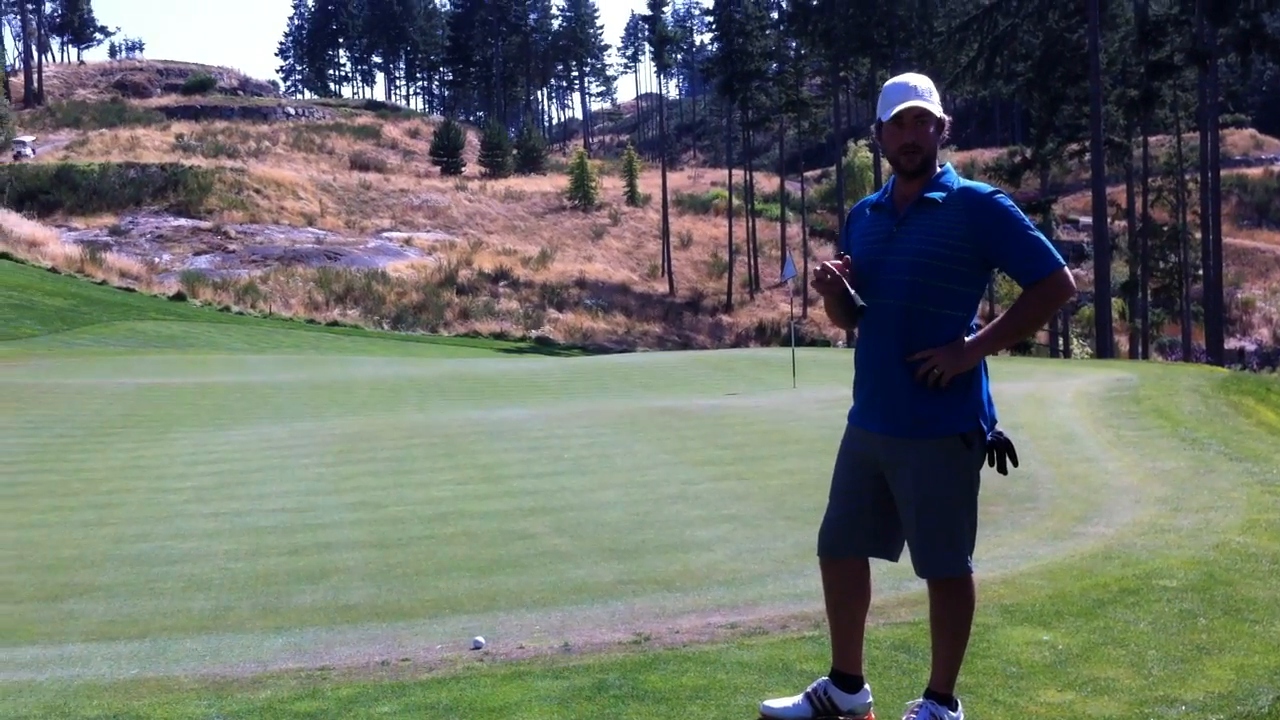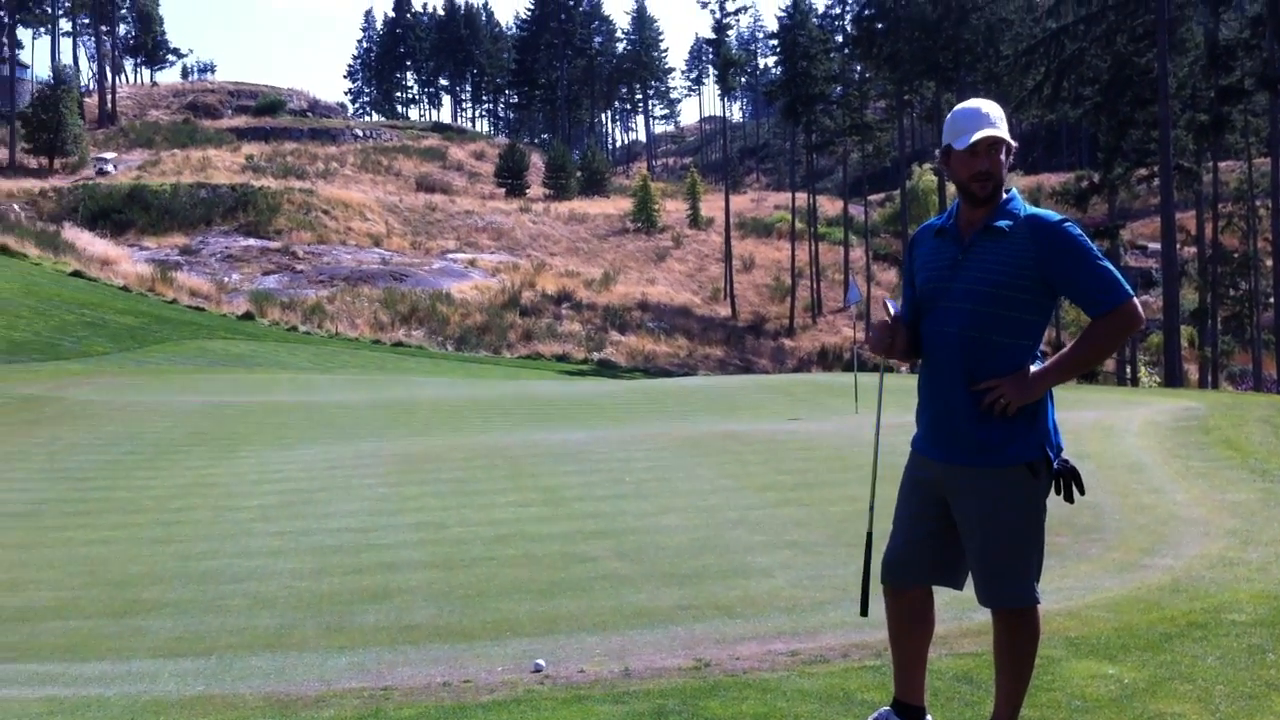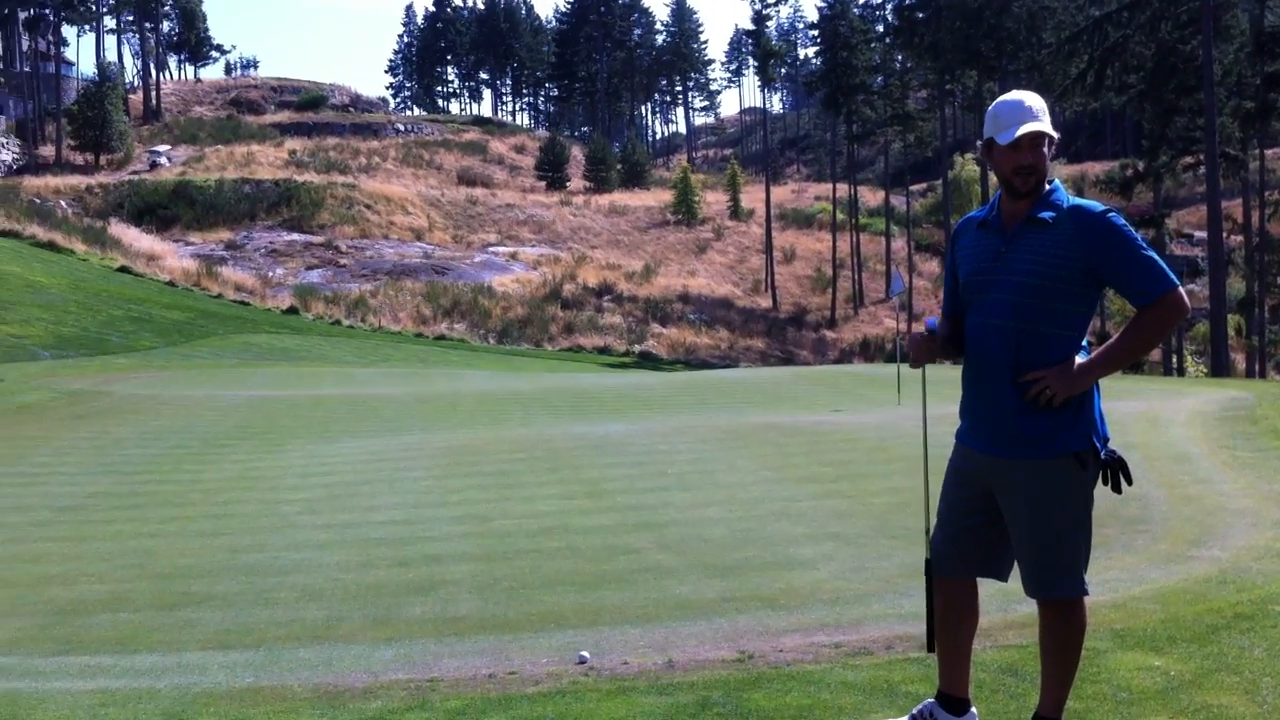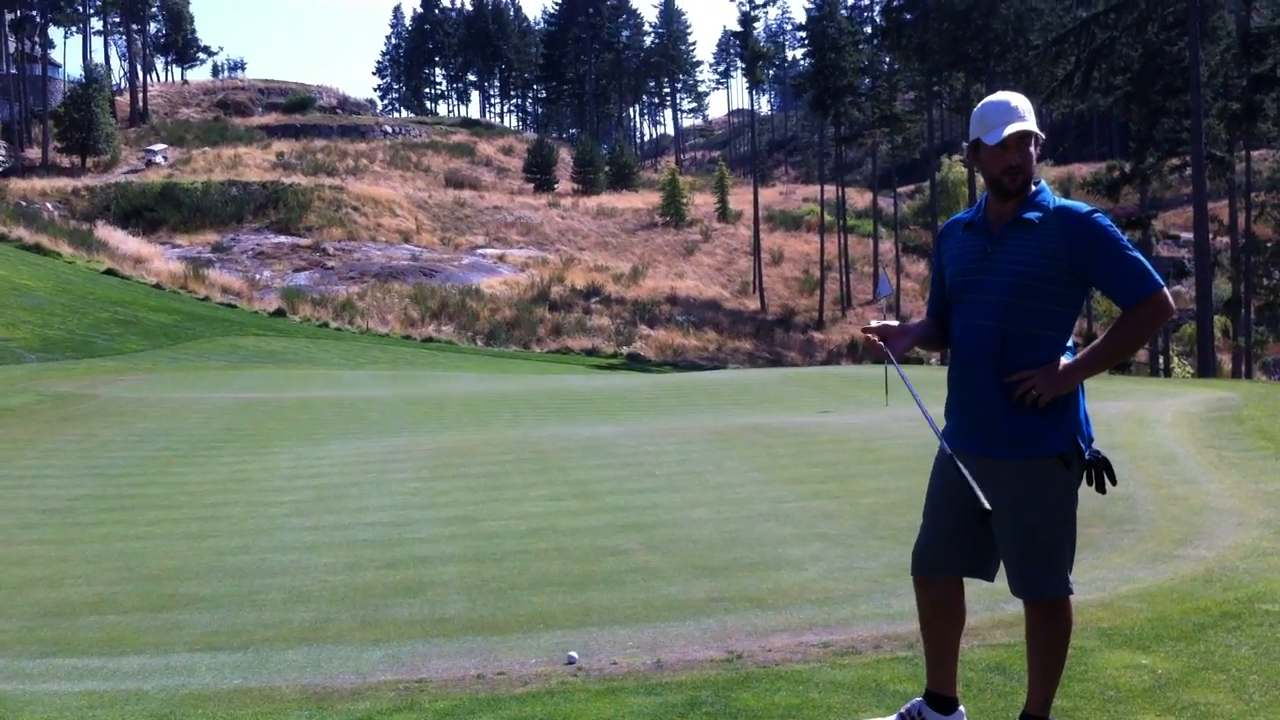
dt=0.5s
person 1, frame 1
left shoulder: (978, 206)
right shoulder: (861, 215)
left elbow: (1056, 284)
left wrist: (976, 346)
right wrist: (832, 290)
left hip: (941, 425)
right hip: (868, 419)
left knee: (945, 566)
right knee: (839, 549)
person 1, frame 2
left shoulder: (1046, 234)
right shoulder: (925, 241)
left elbow: (1125, 314)
left wrist: (1043, 376)
right wrist: (891, 339)
left hip: (1008, 455)
right hip: (933, 450)
left knee: (1011, 596)
right knee: (903, 577)
person 1, frame 3
left shoulder: (1090, 225)
right shoulder: (967, 234)
left elbow: (1170, 304)
left wrist: (1089, 369)
right wrist: (931, 344)
left hip: (1055, 447)
right hip: (977, 442)
left knee: (1057, 589)
right knee: (947, 570)
person 1, frame 4
left shoulder: (1075, 226)
right shoulder: (953, 235)
left elbow: (1155, 305)
left wrist: (1073, 370)
right wrist: (906, 334)
left hip: (1039, 447)
right hip: (962, 442)
left knee: (1042, 588)
right knee: (933, 570)
